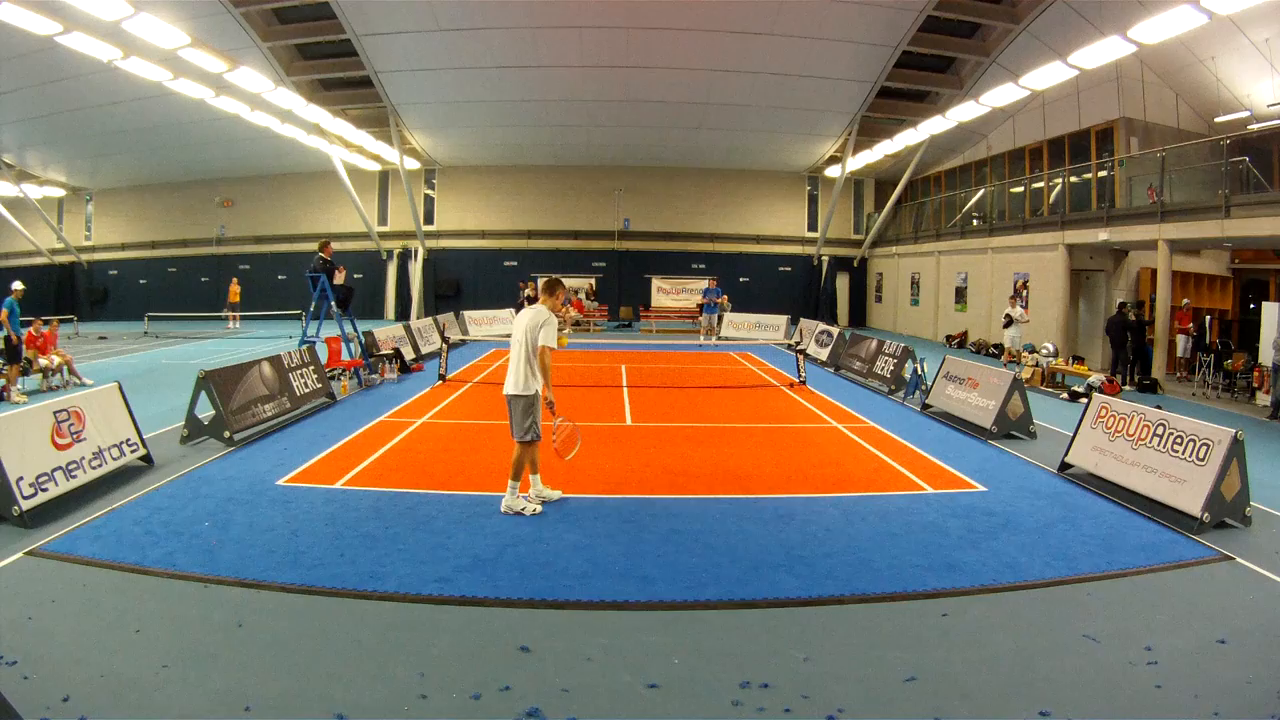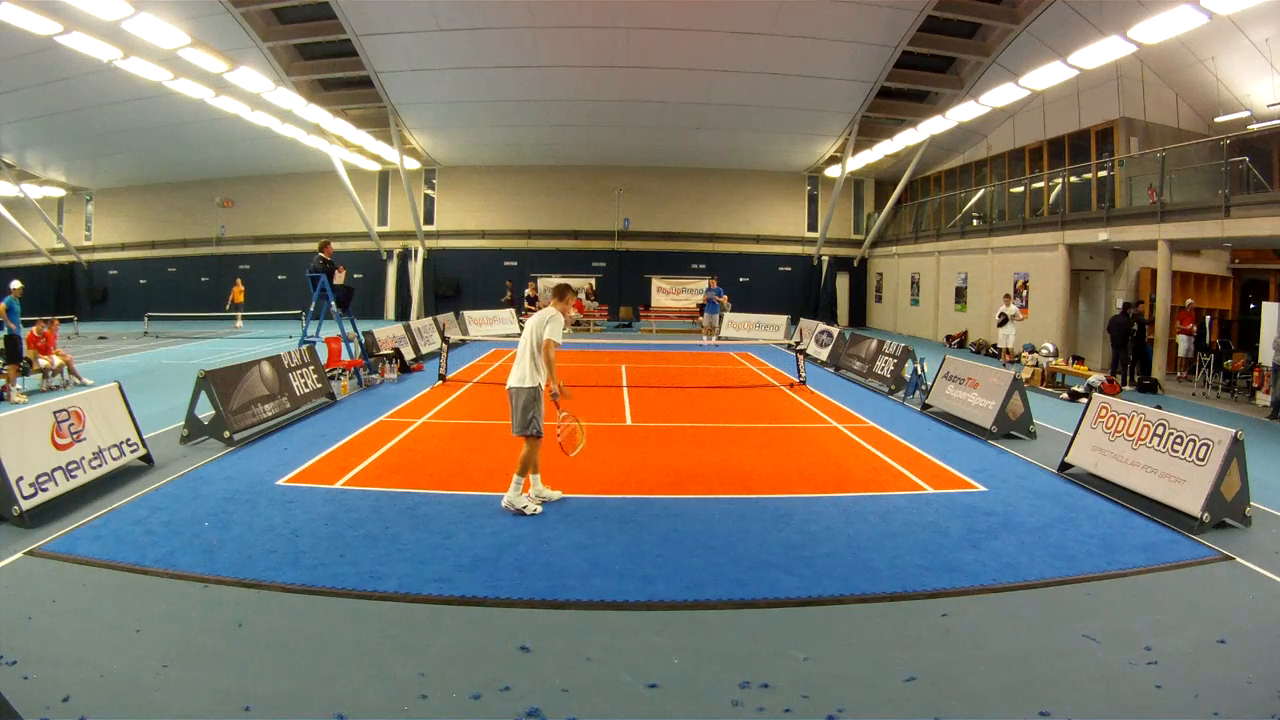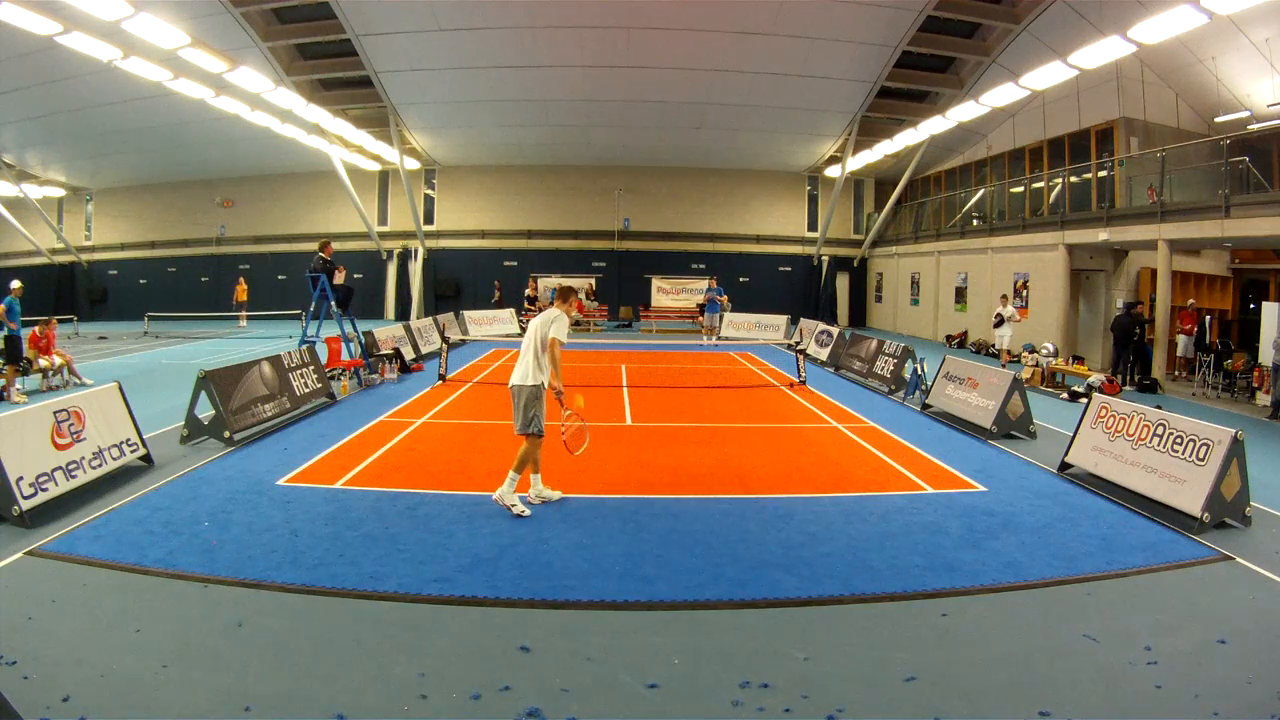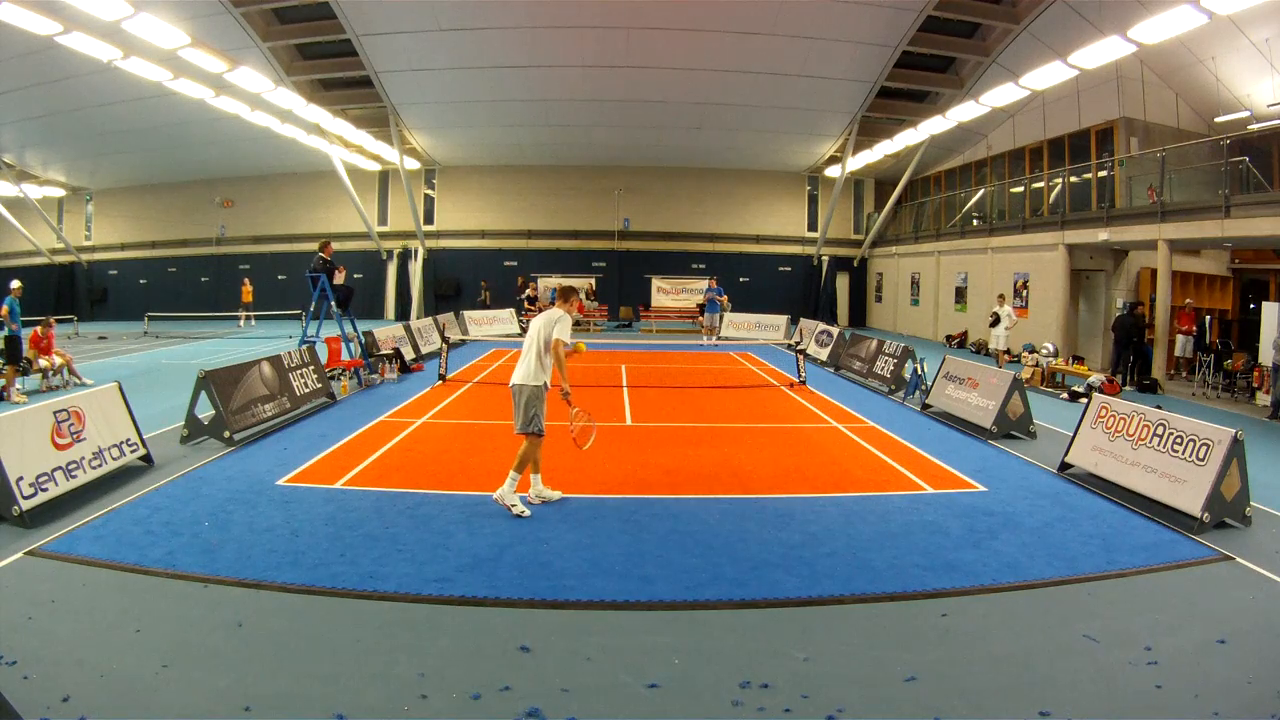
dt=0.3s
person 1, frame 1
left shoulder: (524, 313)
right shoulder: (548, 318)
right elbow: (543, 354)
left wrist: (549, 346)
right wrist: (549, 390)
left hip: (515, 385)
right hip: (526, 388)
left knee: (533, 439)
right knee: (525, 443)
left ankle: (536, 490)
right ankle: (511, 499)
person 1, frame 2
left shoulder: (538, 316)
right shoulder: (555, 317)
right elbow: (547, 348)
left wrist: (554, 380)
right wrist: (553, 382)
left hip: (519, 381)
right hip: (528, 384)
left knee: (534, 437)
right knee: (532, 438)
left ankle: (536, 490)
right ankle: (514, 495)
person 1, frame 3
left shoulder: (540, 317)
right shoulder: (561, 317)
right elbow: (552, 346)
left wrist: (552, 379)
right wrist: (558, 380)
left hip: (522, 381)
right hip: (531, 383)
left knee: (535, 437)
right knee: (533, 437)
left ankle: (536, 489)
right ankle: (506, 491)
person 1, frame 4
left shoulder: (540, 317)
right shoulder: (563, 317)
right elbow: (556, 347)
left wrist: (562, 356)
right wrist: (564, 381)
left hip: (522, 380)
right hip: (532, 383)
left knee: (536, 437)
right knee: (533, 437)
left ankle: (537, 489)
right ankle: (507, 491)
